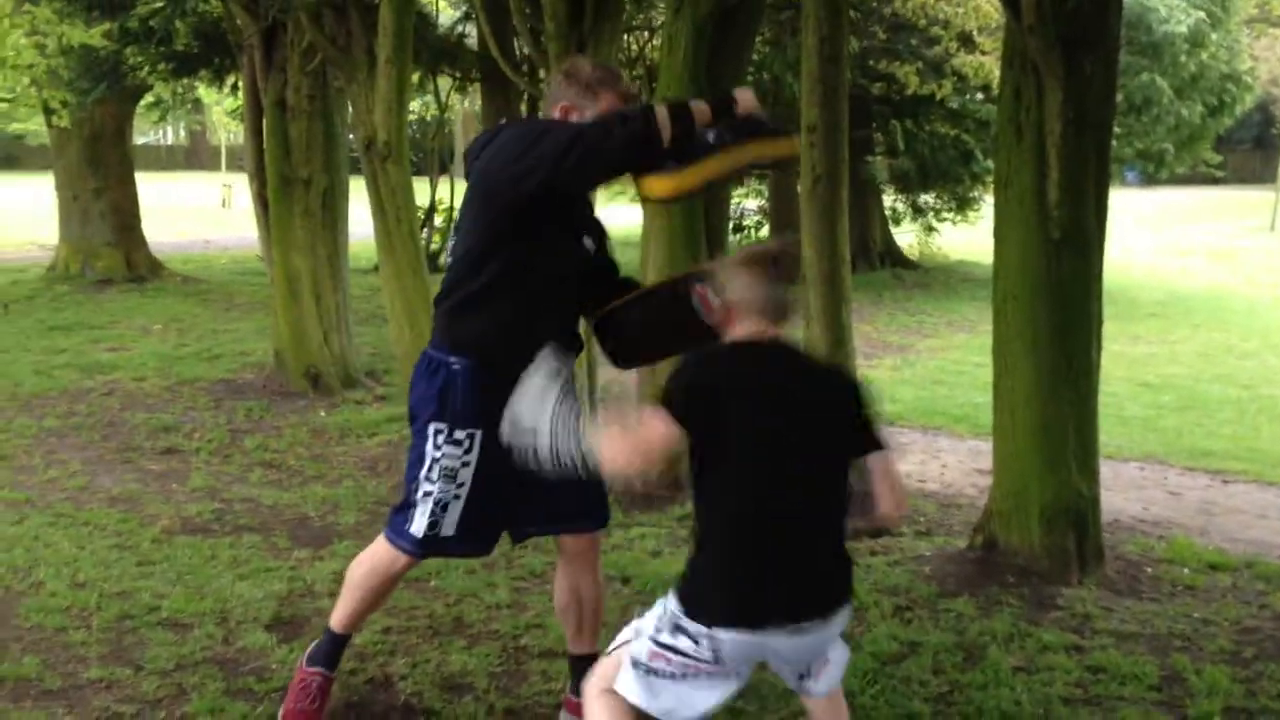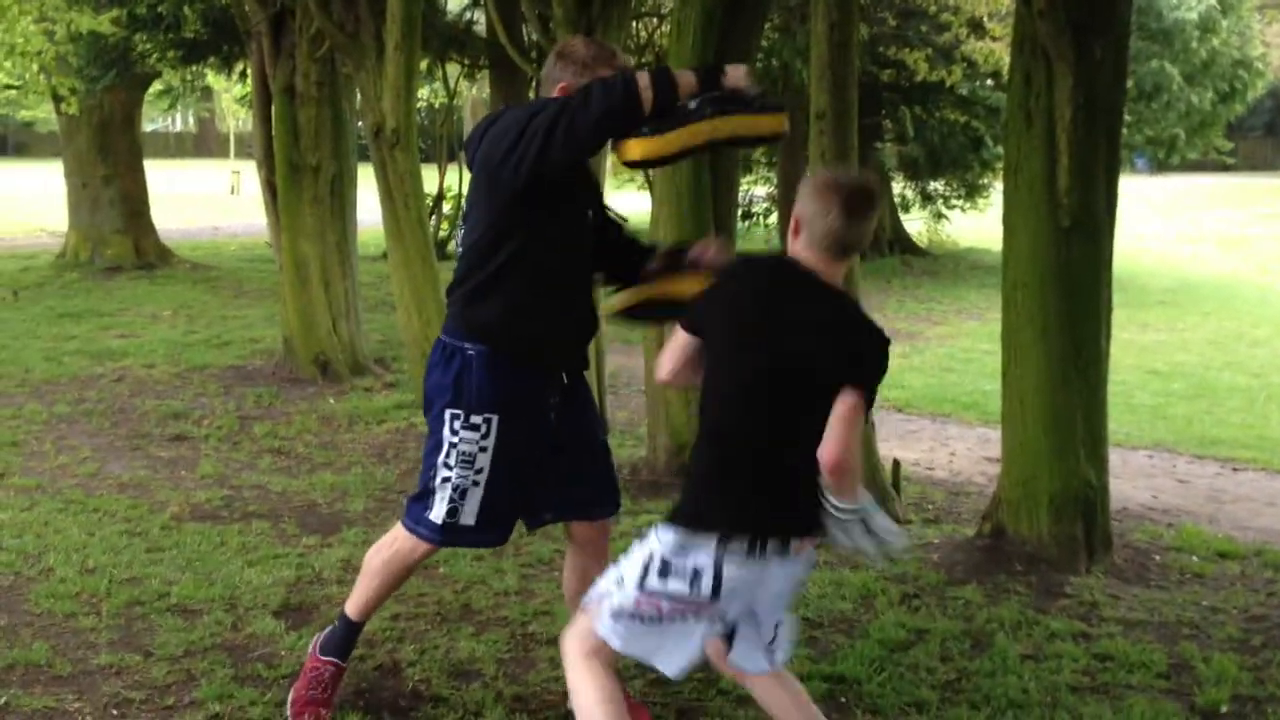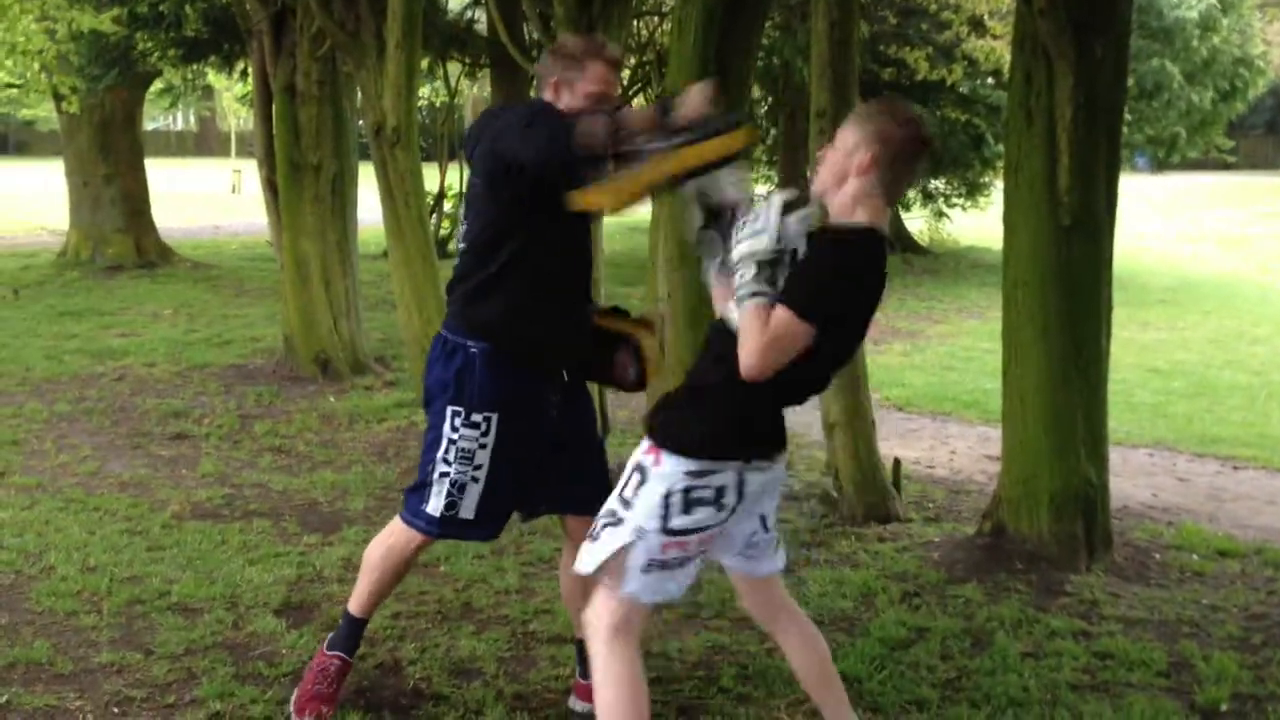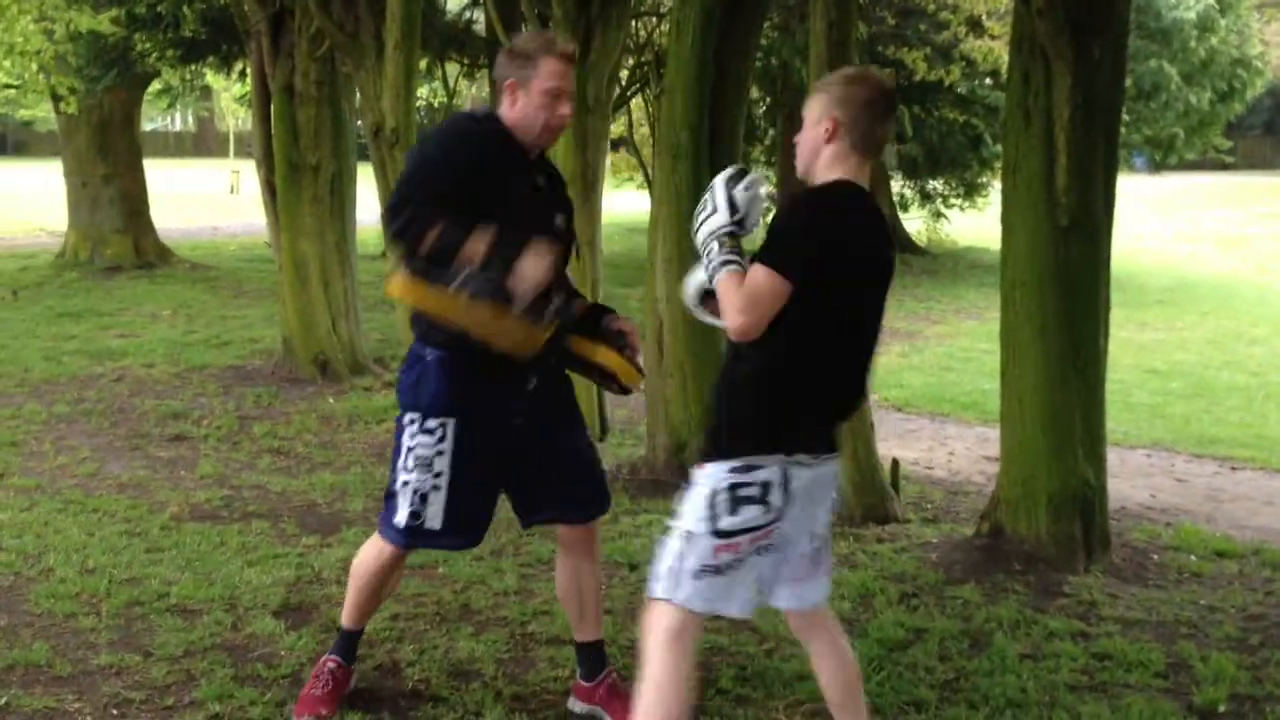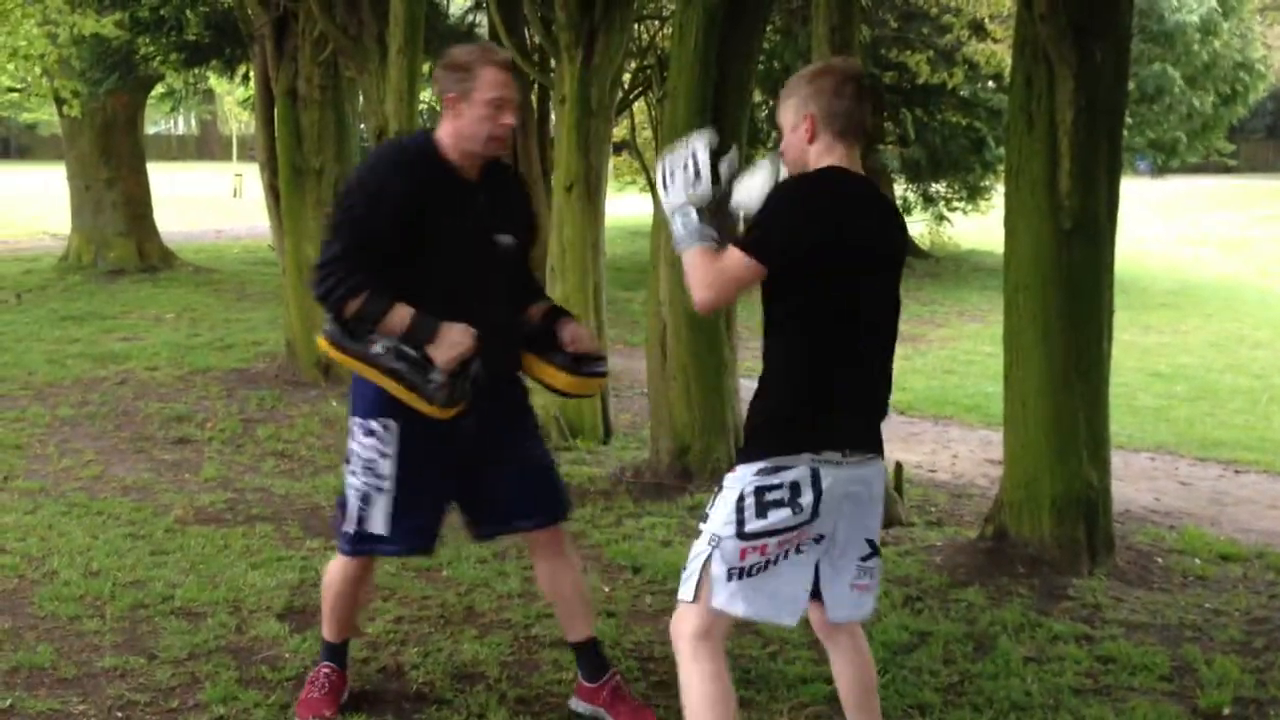
dt=0.2s
person 1, frame 1
left shoulder: (570, 198)
right shoulder: (520, 153)
left elbow: (604, 290)
right elbow: (622, 143)
right wrist: (722, 107)
right hip: (468, 384)
left knee: (581, 539)
right knee: (408, 542)
right ankle: (319, 666)
person 1, frame 2
left shoulder: (572, 174)
right shoulder: (520, 134)
left elbow: (619, 255)
right elbow: (611, 105)
left wrist: (692, 256)
right wrist: (710, 80)
left hip: (557, 374)
right hip: (483, 369)
left knee: (591, 526)
right knee: (427, 528)
right ankle: (330, 654)
person 1, frame 3
left shoulder: (566, 175)
right shoulder: (512, 131)
right elbow: (572, 136)
left wrist: (606, 336)
right wrist: (665, 116)
left hip: (553, 372)
right hip: (484, 365)
left knee: (586, 520)
right knee: (424, 522)
right ankle: (336, 654)
person 1, frame 4
left shoulder: (544, 180)
right shoulder: (461, 144)
right elbow: (408, 218)
left wrist: (597, 321)
left hip: (534, 380)
right hip: (453, 376)
left knee: (579, 526)
right knee: (401, 534)
right ankle: (337, 662)
person 1, frame 5
left shoulder: (507, 191)
right shoulder: (391, 173)
right elbow: (337, 278)
left wrist: (558, 322)
right wrist: (427, 333)
left hip: (492, 390)
right hip: (400, 391)
left knee: (547, 530)
right knee: (360, 547)
person 2, frame 1
left shoulder: (708, 370)
right shoulder: (837, 384)
left elbow: (633, 460)
right elbow: (892, 503)
left wrist: (567, 429)
left hip: (723, 613)
right hip: (824, 607)
right knee: (815, 668)
person 2, frame 2
left shoulder: (741, 279)
right shoulder: (864, 339)
left elbow: (669, 373)
right elbow: (834, 456)
right wrist: (857, 512)
left hip: (709, 534)
right hip: (787, 544)
left knee: (582, 646)
right knee: (748, 663)
person 2, frame 3
left shoulder: (838, 253)
right shoulder: (858, 256)
left elbow: (755, 359)
left wrist: (748, 263)
left hip: (699, 453)
right hip: (752, 457)
left knee: (609, 621)
right knee: (768, 602)
person 2, frame 4
left shoulder: (816, 209)
right shoulder: (869, 228)
left elbow: (744, 319)
left wrist: (717, 238)
right wrist: (727, 270)
left hip: (751, 458)
right hip: (811, 456)
left knee: (669, 627)
right knee: (810, 616)
person 2, frame 5
left shoulder: (804, 196)
right shoulder: (883, 215)
left elbow: (708, 292)
left wrist: (686, 209)
left hip: (787, 459)
right hip: (858, 459)
left knee: (696, 628)
right knee: (837, 623)
